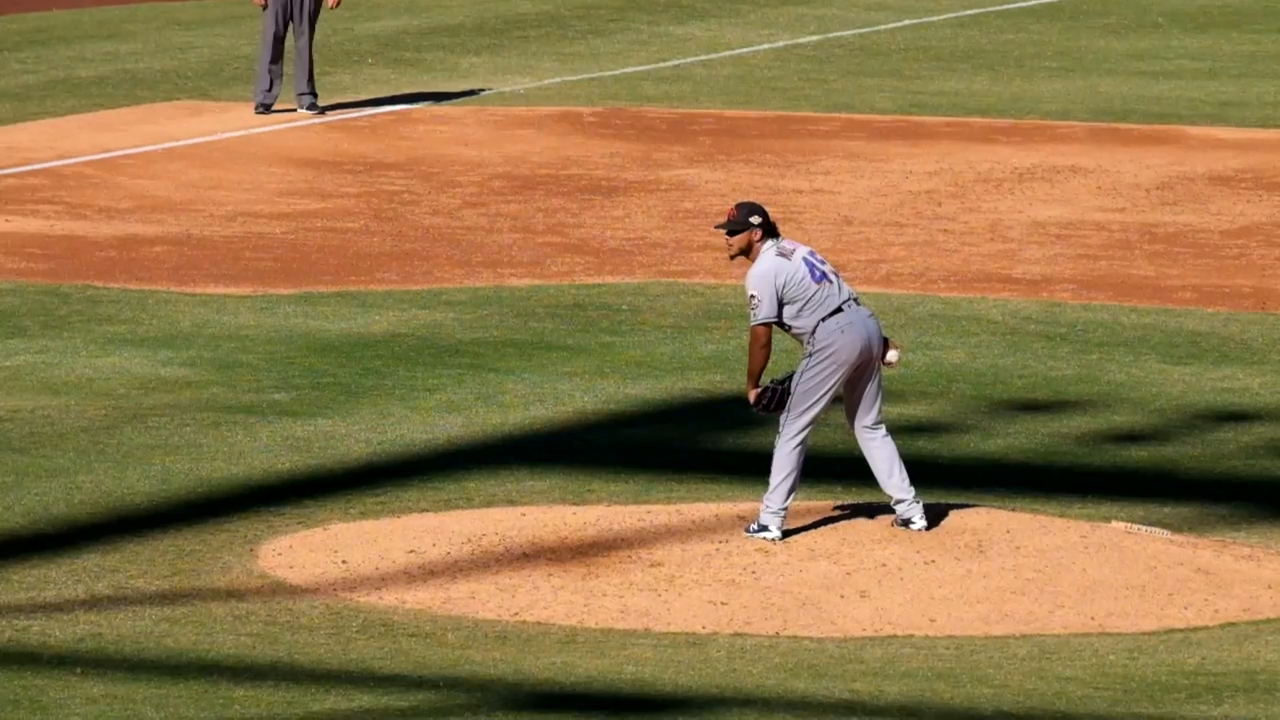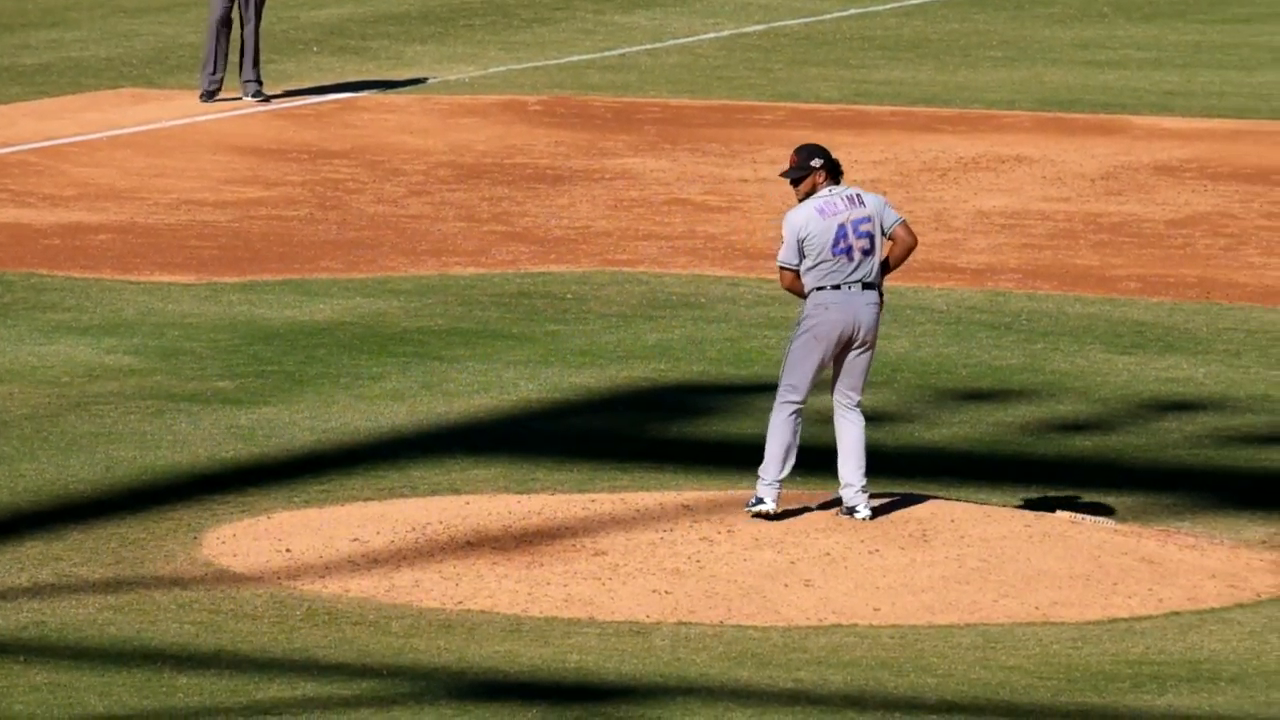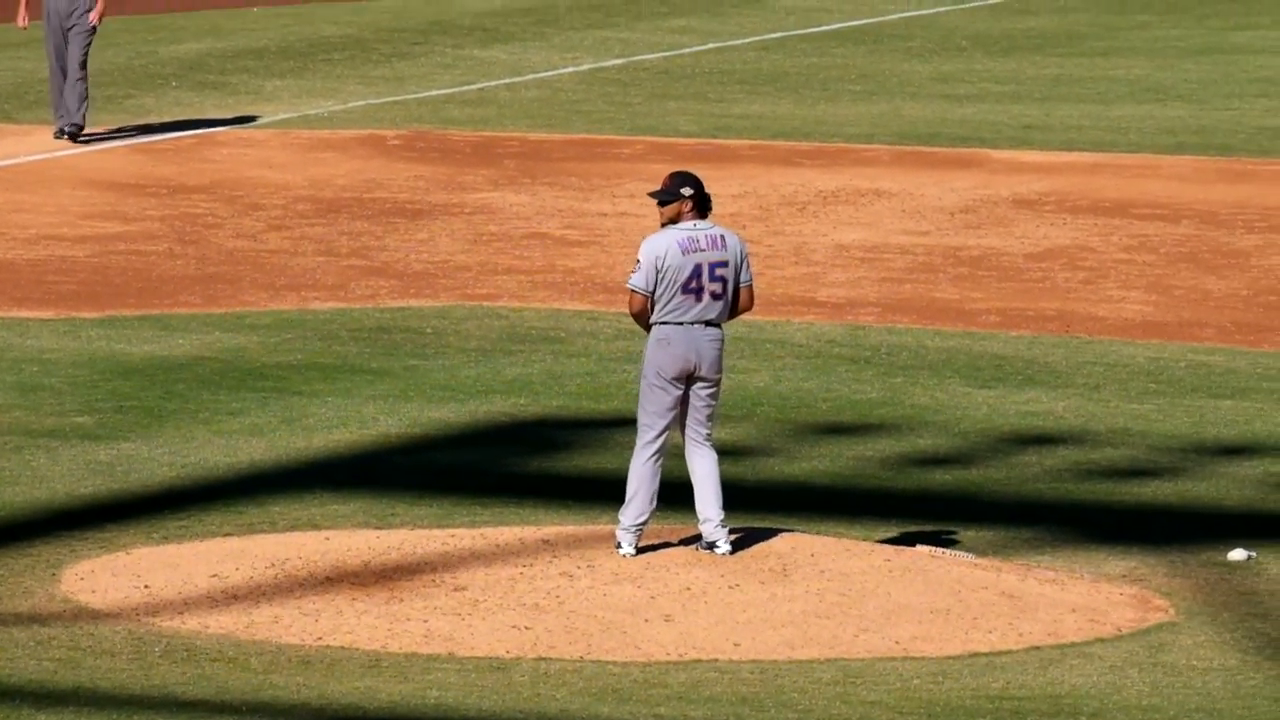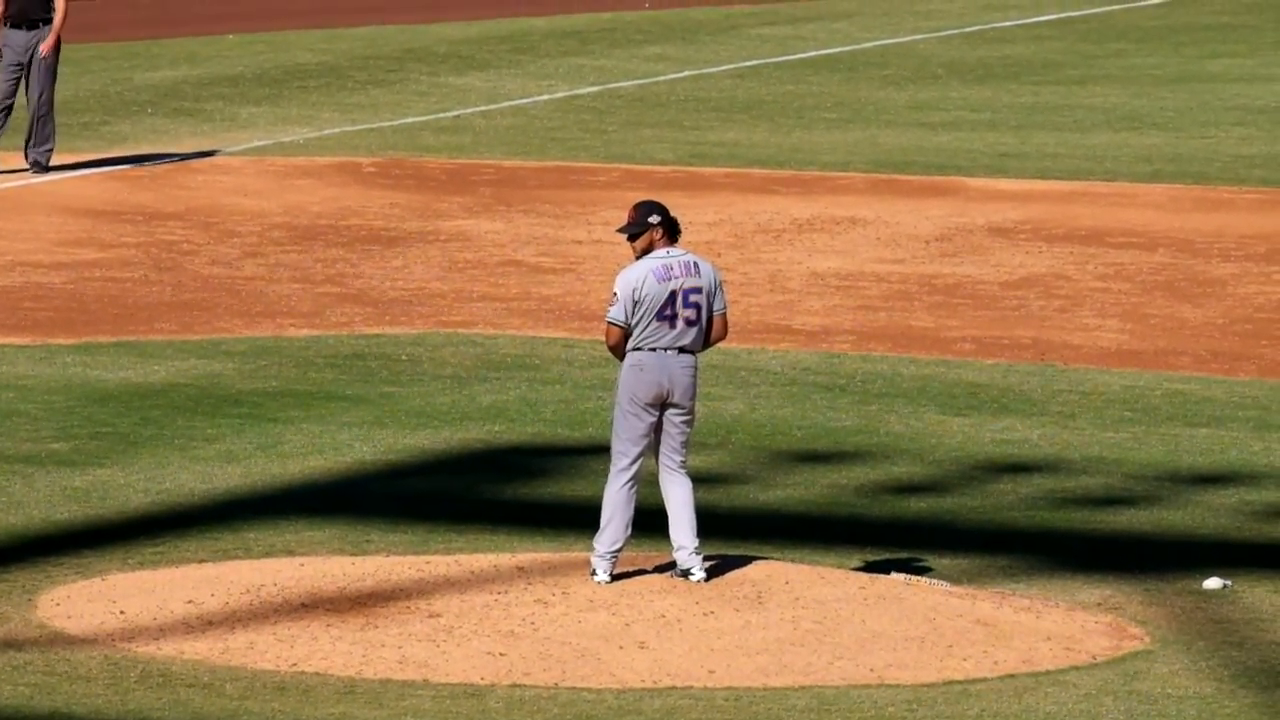
dt=1s
person 1, frame 1
left shoulder: (761, 271)
right shoulder: (793, 247)
left elbow: (761, 337)
left wrist: (752, 386)
left hip: (835, 338)
right hip: (867, 325)
left knee: (792, 428)
right knee: (869, 426)
left ankle: (770, 519)
right ankle: (910, 509)
person 1, frame 2
left shoulder: (798, 216)
right shoulder: (871, 200)
left elbow: (788, 280)
right elbow: (907, 241)
right wrist: (874, 276)
left hip: (824, 308)
right hip: (867, 306)
left knee: (789, 400)
right knee: (848, 403)
left ankle: (768, 490)
right ankle: (855, 498)
person 1, frame 3
left shoulder: (658, 243)
right shoulder: (732, 242)
left elbow: (637, 306)
right elbow: (745, 302)
left wrist: (654, 328)
left hip: (668, 341)
right hip: (711, 343)
left knee: (650, 439)
right knee: (700, 439)
left ankle: (629, 534)
right ankle: (715, 532)
person 1, frame 4
left shoulder: (634, 274)
right shoulder: (706, 271)
left elbow: (614, 338)
right elbow: (719, 330)
left wrist: (631, 359)
left hip: (642, 369)
right hip: (684, 371)
left knee: (624, 466)
right knee: (675, 467)
left ankle: (604, 561)
right ankle: (690, 559)
